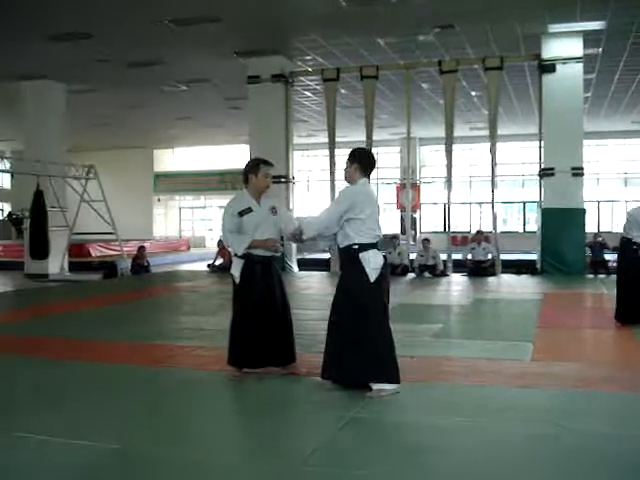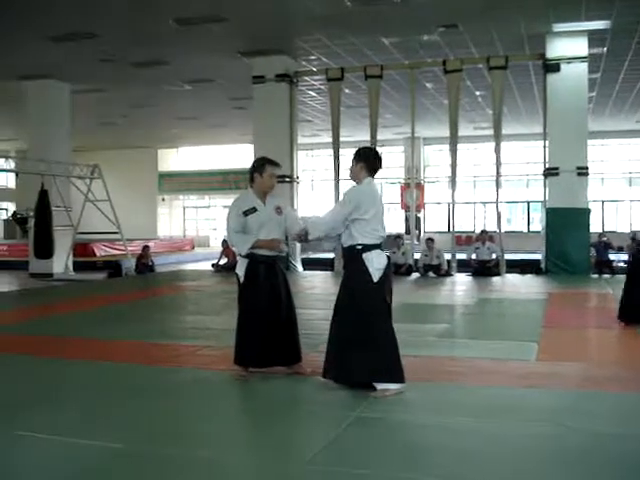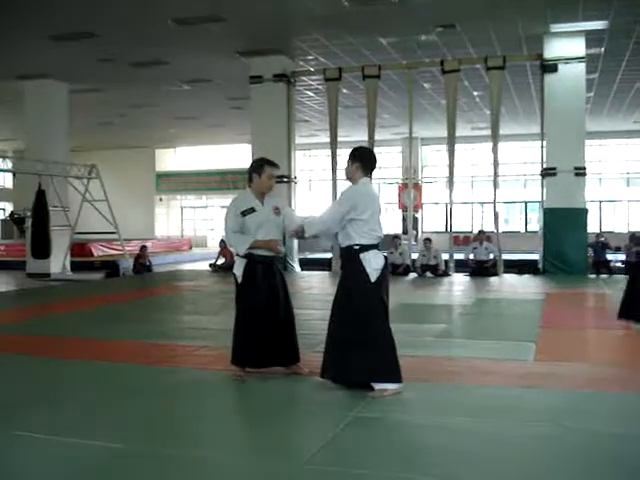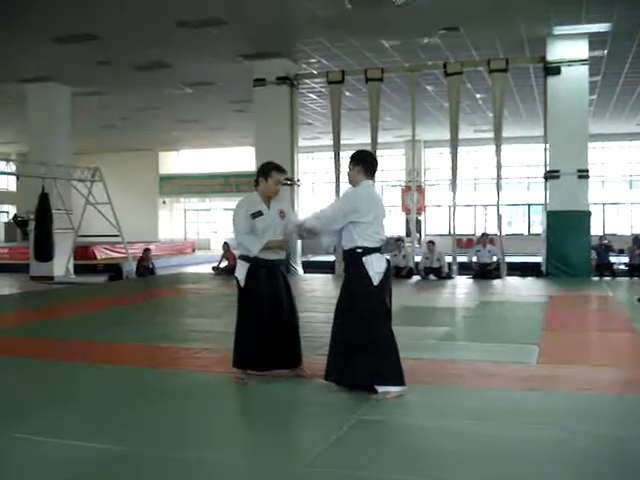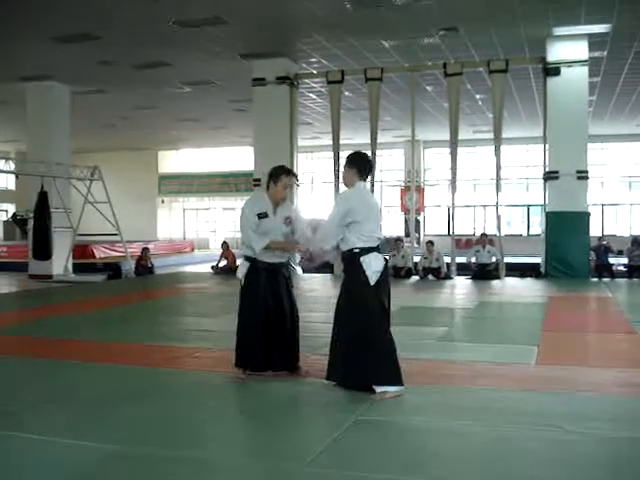
dt=0.2s
person 1, frame 1
left shoulder: (353, 193)
right shoulder: (366, 194)
left elbow: (327, 221)
right elbow: (339, 225)
left wrist: (302, 231)
right wrist: (310, 230)
left hip: (362, 263)
right hip: (363, 261)
left knee: (371, 322)
right knee: (348, 319)
left ankle: (386, 379)
right ankle: (354, 373)
person 1, frame 2
left shoulder: (358, 193)
right shoulder: (371, 193)
left elbow: (333, 221)
right elbow: (344, 225)
left wrist: (307, 231)
right wrist: (314, 229)
left hip: (364, 263)
right hip: (367, 261)
left knee: (374, 322)
right knee: (352, 319)
left ankle: (390, 379)
right ankle: (357, 372)
person 1, frame 3
left shoulder: (355, 193)
right shoulder: (367, 193)
left elbow: (329, 221)
right elbow: (341, 224)
left wrist: (303, 228)
right wrist: (311, 228)
left hip: (362, 264)
right hip: (364, 262)
left knee: (372, 322)
right knee: (349, 319)
left ankle: (388, 379)
right ankle: (354, 372)
person 1, frame 4
left shoulder: (356, 195)
right shoulder: (371, 196)
left elbow: (327, 218)
right elbow: (342, 224)
left wrist: (305, 225)
right wrist: (316, 227)
left hip: (364, 266)
right hip: (367, 264)
left knee: (374, 325)
right knee: (351, 322)
left ankle: (391, 382)
right ankle: (355, 375)
person 1, frame 5
left shoulder: (349, 197)
right shoulder: (367, 198)
left elbow: (330, 230)
left wrist: (313, 250)
right wrist: (324, 249)
left hip: (363, 267)
right hip: (366, 264)
left knee: (373, 325)
right knee: (351, 322)
left ankle: (389, 382)
right ankle: (354, 375)
person 2, frame 1
left shoulder: (272, 203)
right shoulder: (236, 205)
left elbow: (289, 227)
right elbow: (229, 237)
right wrist: (259, 243)
left hip: (269, 266)
right hip: (248, 268)
left knee: (279, 313)
right knee: (246, 315)
left ankle: (284, 360)
right ankle: (239, 362)
person 2, frame 2
left shoulder: (277, 203)
right shoulder: (240, 204)
left elbow: (295, 227)
right elbow: (234, 236)
right wrist: (263, 243)
left hip: (275, 266)
right hip: (253, 267)
left knee: (284, 313)
right knee: (251, 315)
left ankle: (290, 360)
right ankle: (245, 362)
person 2, frame 3
left shoulder: (276, 203)
right shoulder: (238, 204)
left elbow: (293, 226)
right elbow: (232, 236)
right wrist: (261, 243)
left hip: (273, 266)
right hip: (250, 267)
left knee: (282, 313)
right knee: (249, 316)
left ankle: (288, 360)
right ankle: (241, 363)
person 2, frame 4
left shoulder: (282, 205)
right shoulder: (245, 206)
left elbow: (294, 228)
right elbow: (243, 238)
right wrist: (274, 243)
left hip: (276, 269)
right hip: (253, 270)
left knee: (286, 316)
right knee: (251, 318)
left ankle: (292, 362)
right ankle: (243, 365)
person 2, frame 5
left shoulder: (290, 210)
right shoulder: (252, 205)
left elbow: (301, 236)
right elbow: (250, 237)
right wrist: (280, 244)
left hip: (280, 271)
right hip: (256, 271)
left knee: (287, 317)
right knee: (252, 318)
left ankle: (288, 362)
right ankle: (246, 364)
